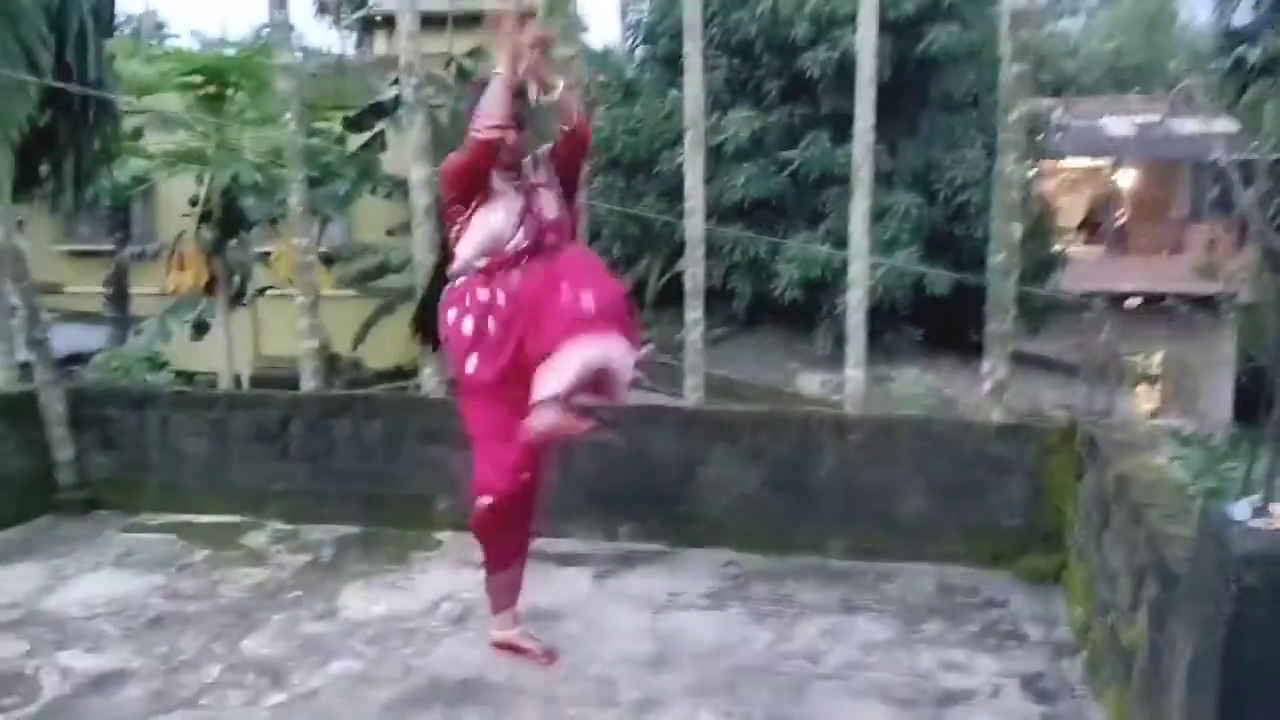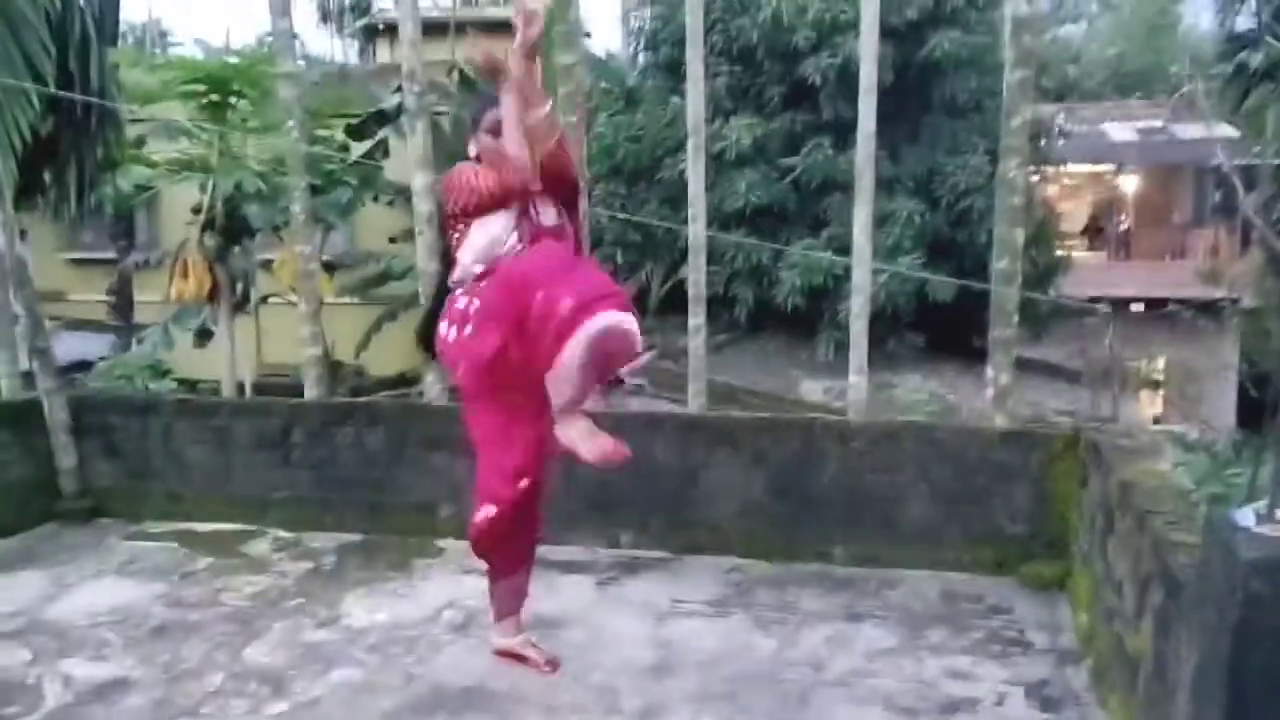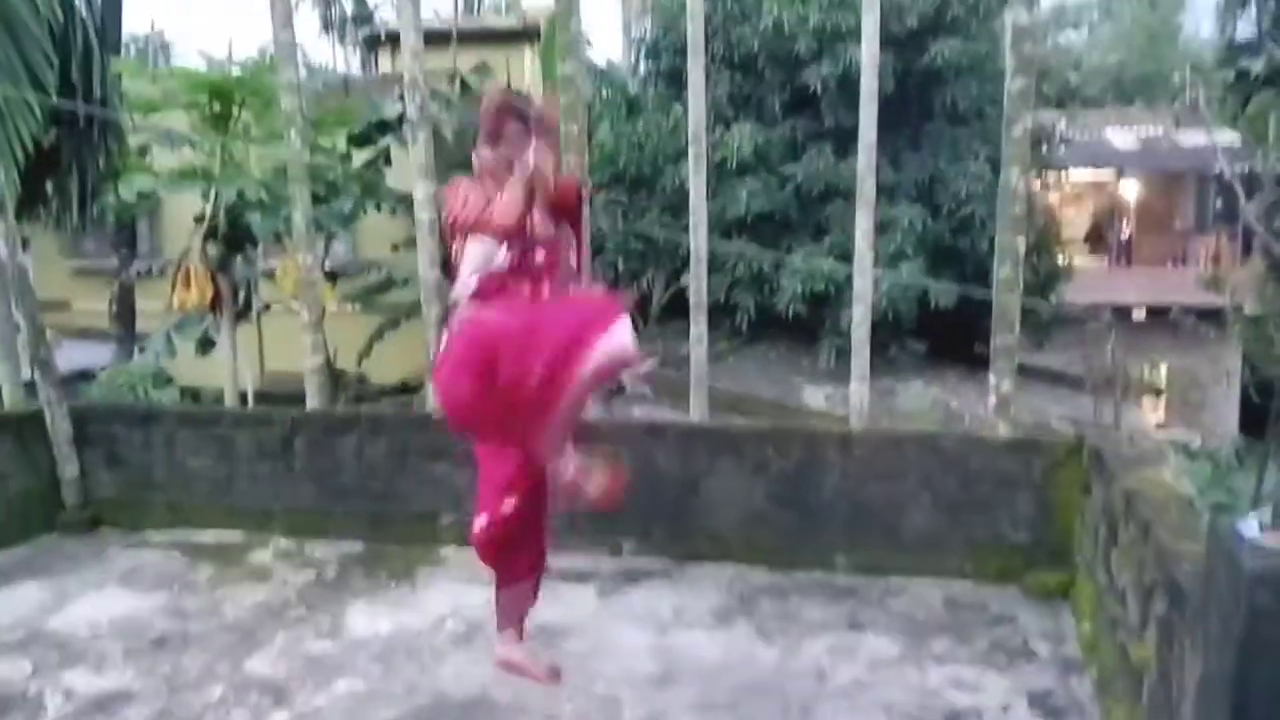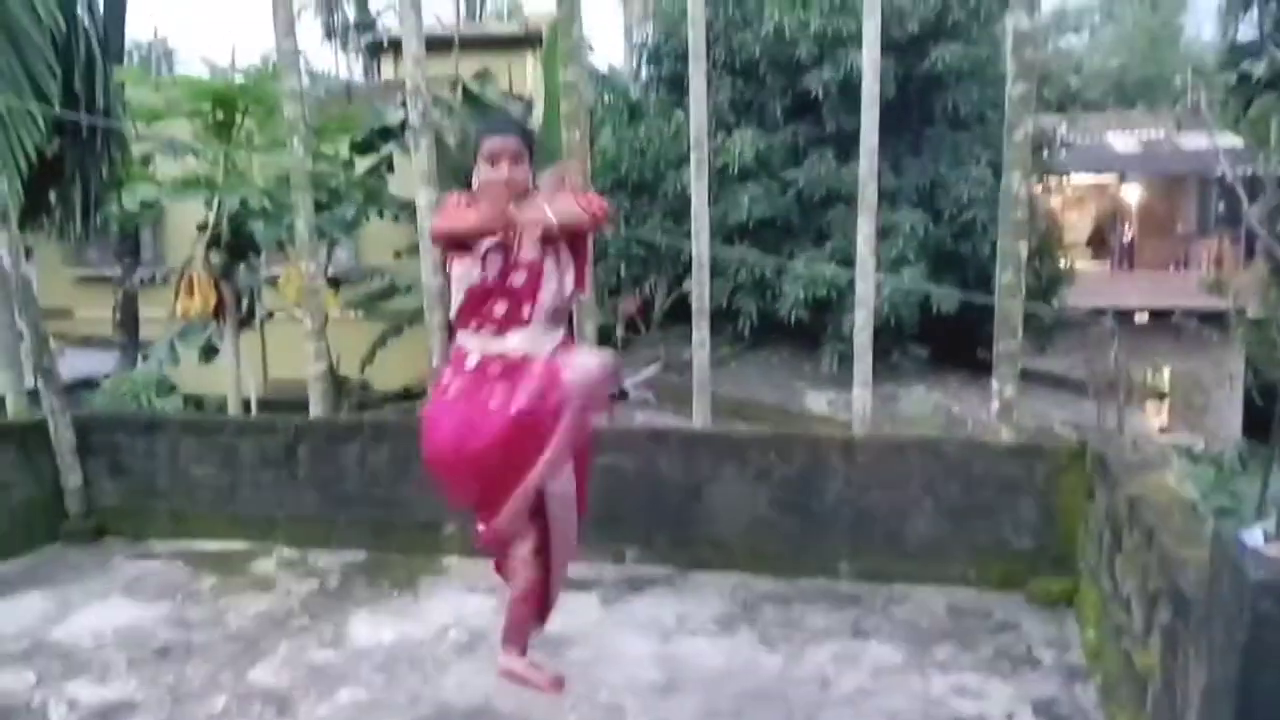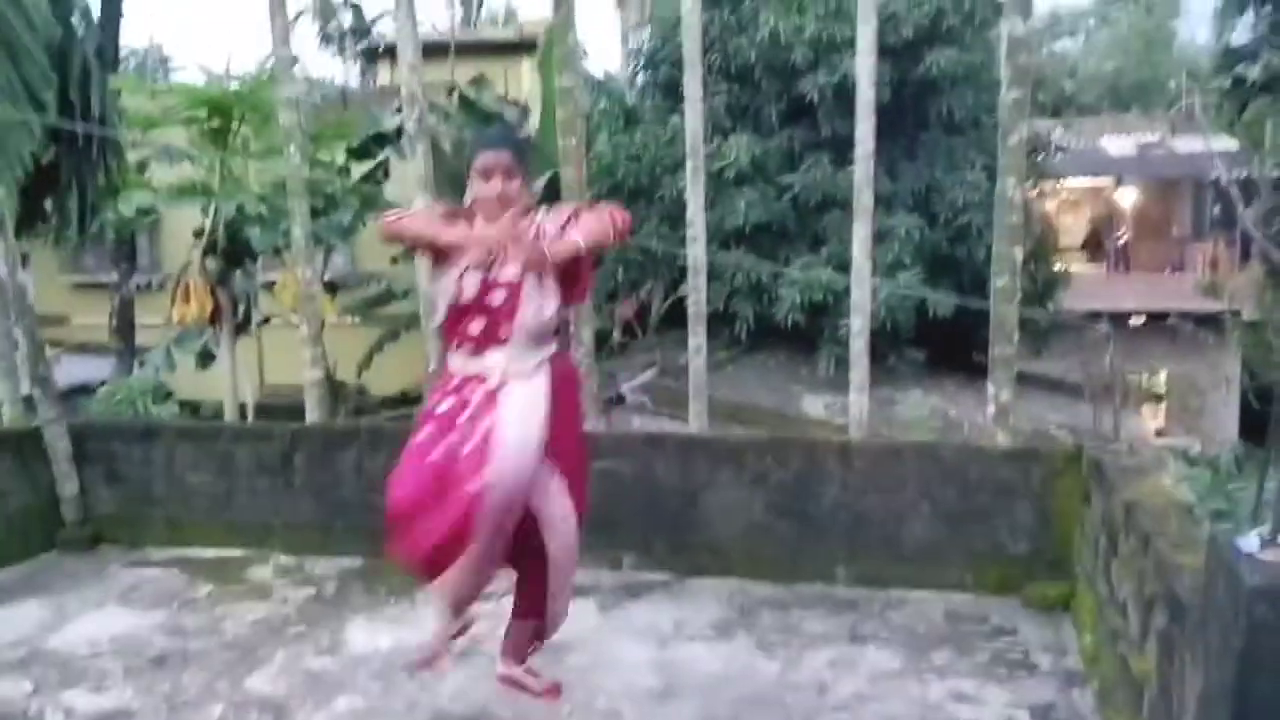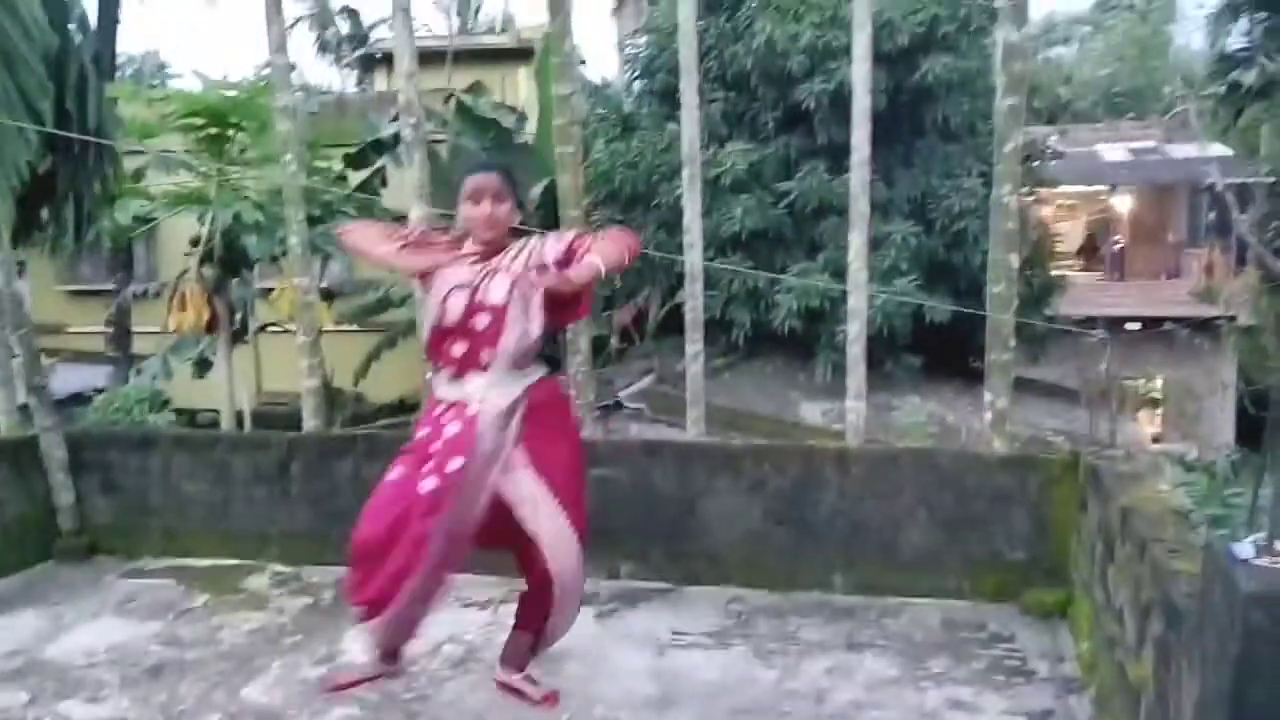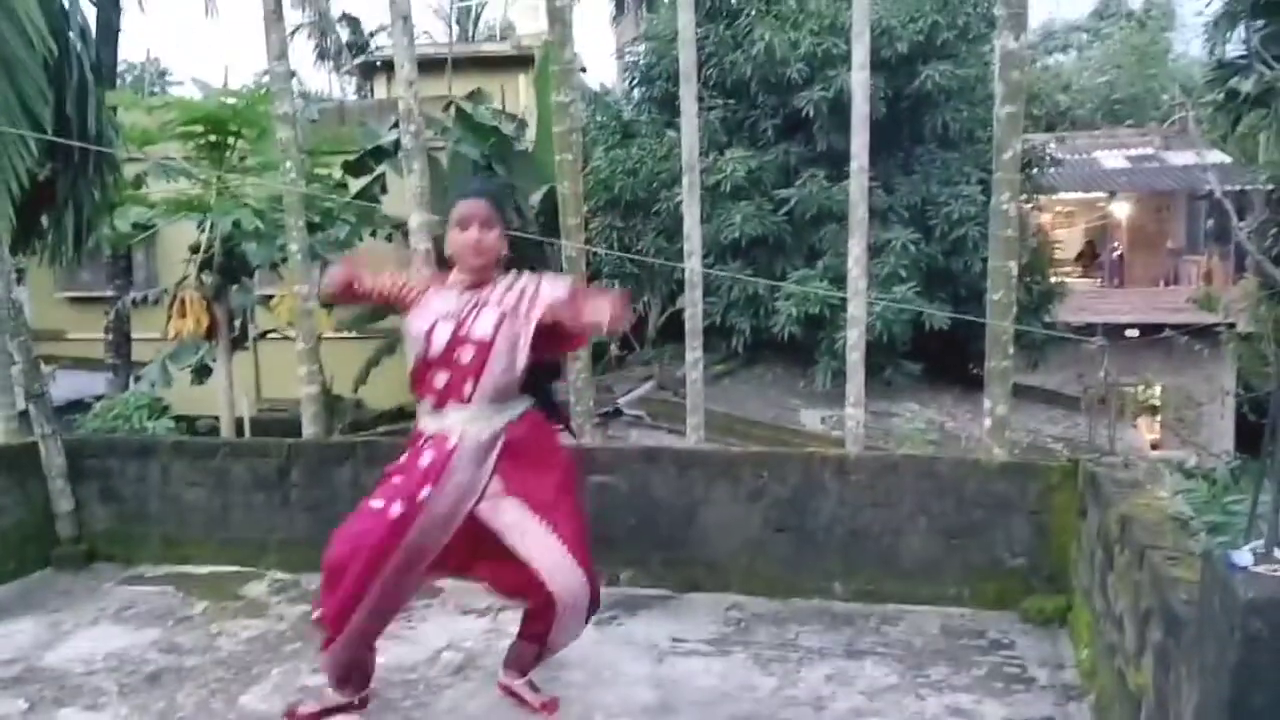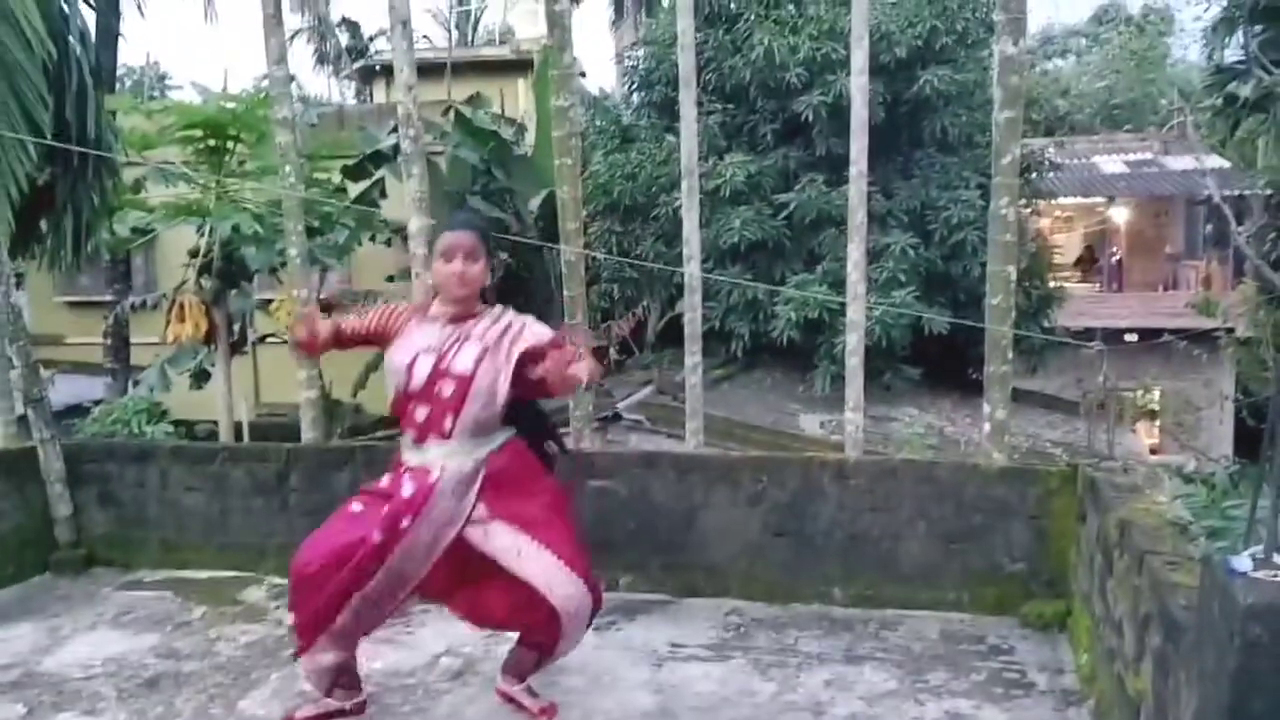
dt=0.1s
person 1, frame 1
left shoulder: (551, 173)
right shoulder: (462, 175)
left elbow: (578, 130)
right elbow: (484, 141)
left wrist: (541, 65)
right wrist: (506, 62)
left hip: (535, 330)
right hip: (482, 318)
left knee: (514, 472)
right knee: (569, 307)
left ankle: (504, 621)
person 1, frame 2
left shoulder: (555, 184)
right shoulder: (464, 184)
left elbow: (557, 161)
right elbow: (513, 176)
left wrist: (530, 80)
right wrist: (512, 78)
left hip: (534, 338)
right hip: (482, 327)
left knee: (517, 481)
left ankle: (507, 630)
right ankle: (568, 415)
person 1, frame 3
left shoulder: (561, 195)
right shoulder: (465, 194)
left elbow: (558, 189)
right elbow: (505, 217)
left wrist: (535, 147)
right wrist: (517, 173)
left hip: (547, 353)
right hip: (482, 346)
left knee: (514, 498)
left ankle: (511, 641)
right ankle: (558, 457)
person 1, frame 4
left shoulder: (555, 207)
right shoulder: (462, 210)
left elbow: (593, 210)
right elbow: (448, 224)
left wrist: (537, 211)
right wrist: (507, 209)
left hip: (543, 375)
right hip: (479, 375)
left knee: (552, 515)
right knee: (457, 446)
left ankle: (516, 649)
right ankle: (514, 517)
person 1, frame 5
left shoulder: (549, 225)
right shoulder: (457, 228)
left elbow: (614, 221)
right elbow: (398, 223)
left wrist: (561, 247)
right wrist: (473, 236)
left hip: (534, 392)
right hip: (466, 391)
left knee: (546, 534)
right knee: (419, 495)
left ankle: (516, 657)
right ankle: (454, 604)
person 1, frame 6
left shoulder: (539, 253)
right shoulder: (436, 253)
left elbow: (622, 244)
right elbow: (356, 235)
left wrist: (580, 274)
right wrist: (406, 262)
left hip: (521, 419)
right hip: (451, 418)
left knee: (555, 553)
right knee: (390, 527)
left ankle: (515, 664)
right ankle: (386, 652)
person 1, frame 7
left shoulder: (529, 296)
right shoulder: (423, 289)
left elbow: (609, 308)
right elbow: (347, 286)
left wrist: (596, 317)
right wrist: (343, 278)
left hip: (509, 455)
right hip: (435, 453)
left knee: (567, 583)
right knee: (357, 556)
left ankle: (516, 672)
person 1, frame 8
left shoulder: (508, 331)
right shoulder: (403, 320)
left elbow: (580, 365)
right elbow: (332, 329)
left wrist: (570, 372)
right wrist: (313, 333)
left hip: (493, 481)
right hip: (417, 481)
left knee: (571, 595)
right knee: (322, 566)
left ankle: (514, 678)
